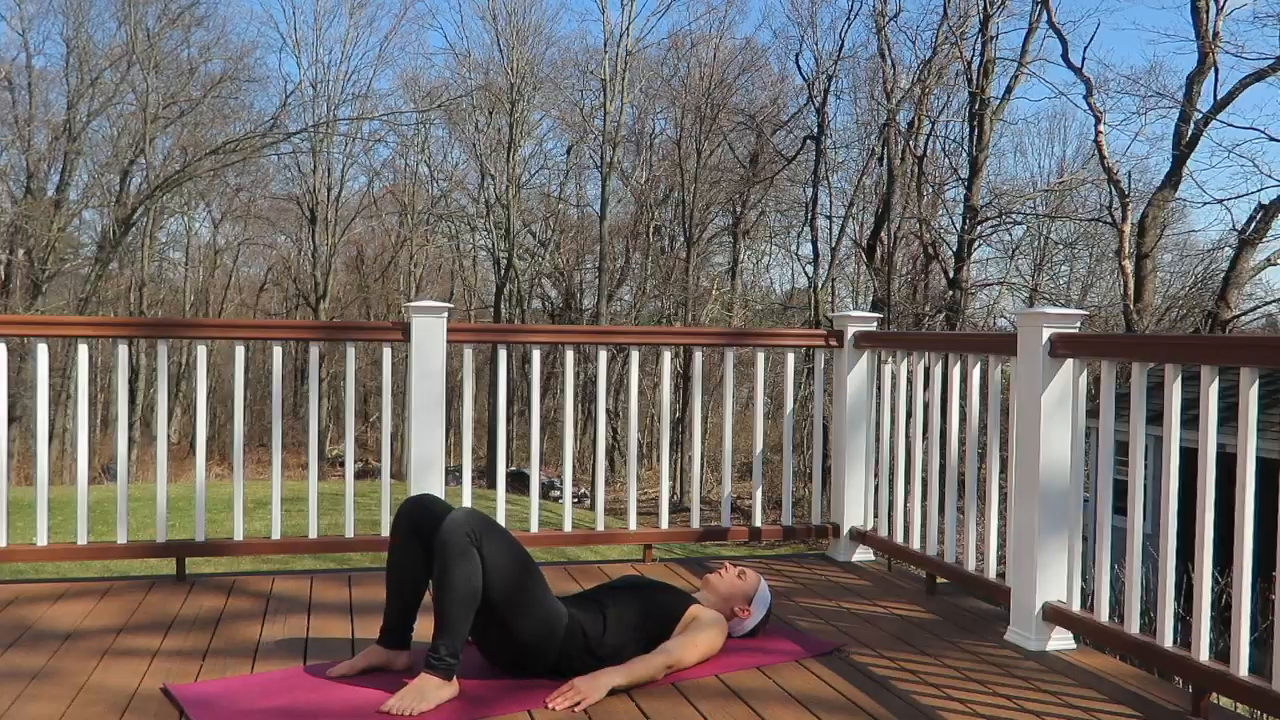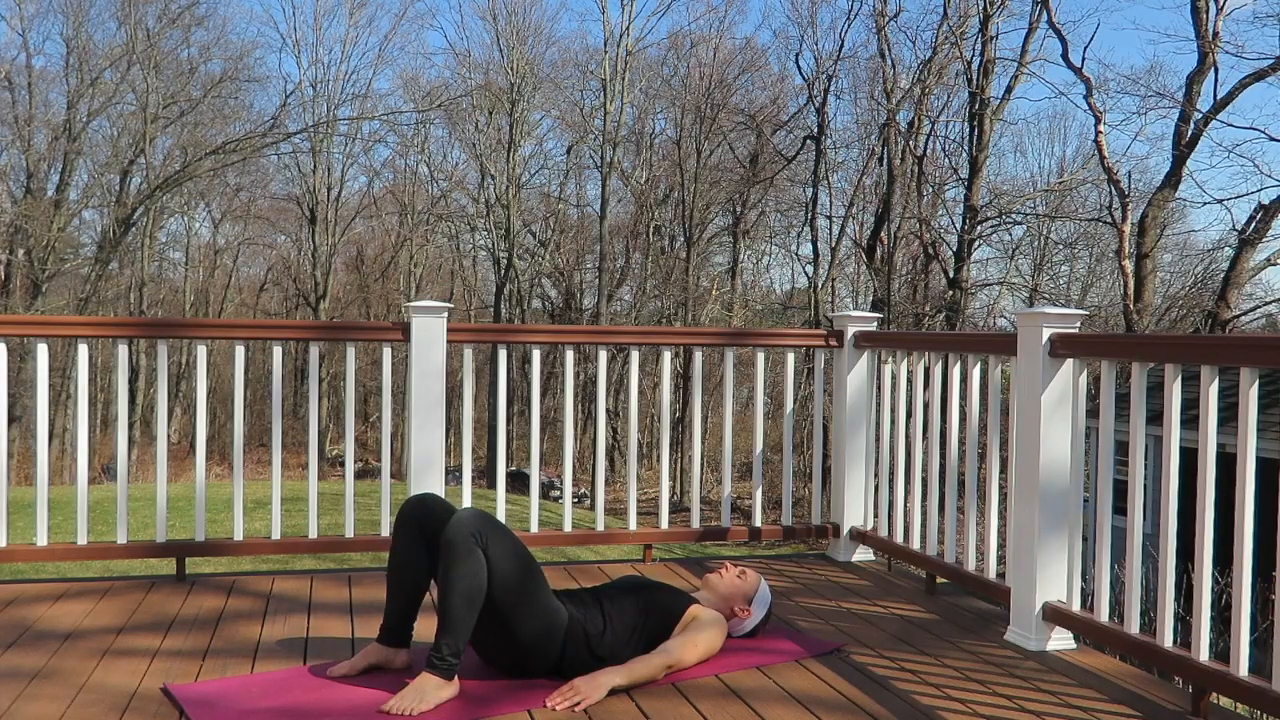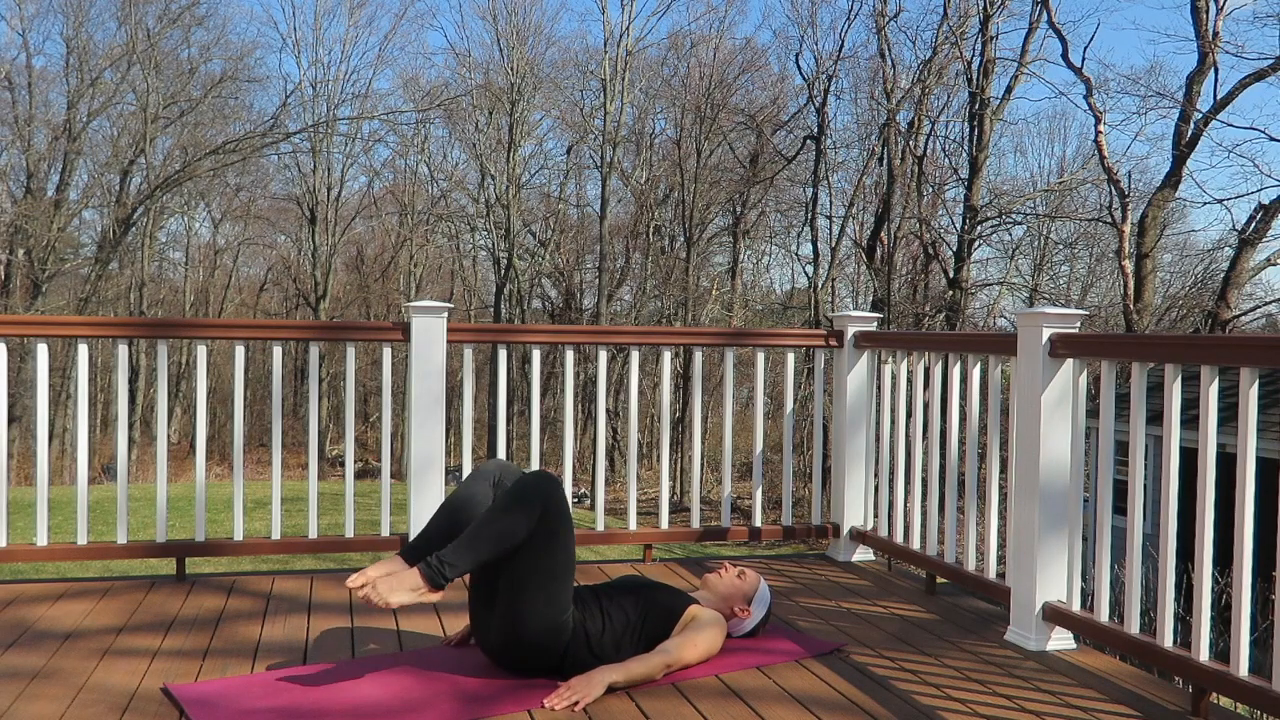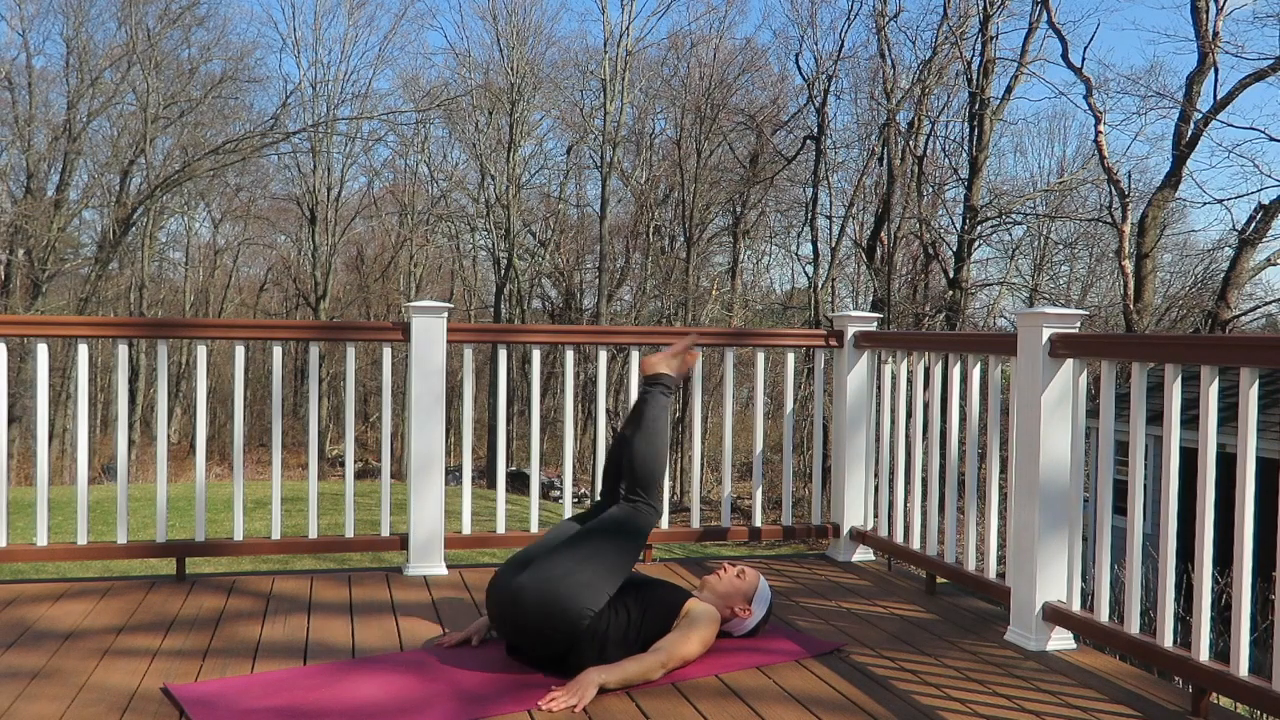
dt=0.7s
person 1, frame 1
left shoulder: (709, 624)
right shoulder: (664, 600)
left elbow: (665, 660)
left wrist: (607, 677)
right wrist: (470, 619)
left hip: (552, 642)
right hip: (532, 628)
left knee: (464, 526)
right knee: (420, 510)
left ankle: (440, 675)
right ankle: (393, 646)
person 1, frame 2
left shoulder: (710, 624)
right shoulder: (661, 599)
left elbow: (666, 660)
left wrist: (606, 677)
right wrist: (468, 616)
left hip: (550, 641)
right hip: (518, 628)
left knee: (470, 526)
right knee: (423, 509)
left ankle: (441, 674)
right ankle: (391, 644)
person 1, frame 3
left shoulder: (709, 625)
right shoulder: (657, 598)
left elbow: (664, 659)
left wrist: (605, 675)
right wrist: (484, 620)
left hip: (543, 640)
right hip: (515, 627)
left knee: (542, 487)
right knee: (498, 474)
left ankle: (428, 577)
right ankle: (406, 562)
person 1, frame 4
left shoulder: (704, 620)
right shoulder: (678, 607)
left elbow: (657, 662)
left wrist: (596, 676)
left hip: (545, 611)
right hip: (527, 603)
